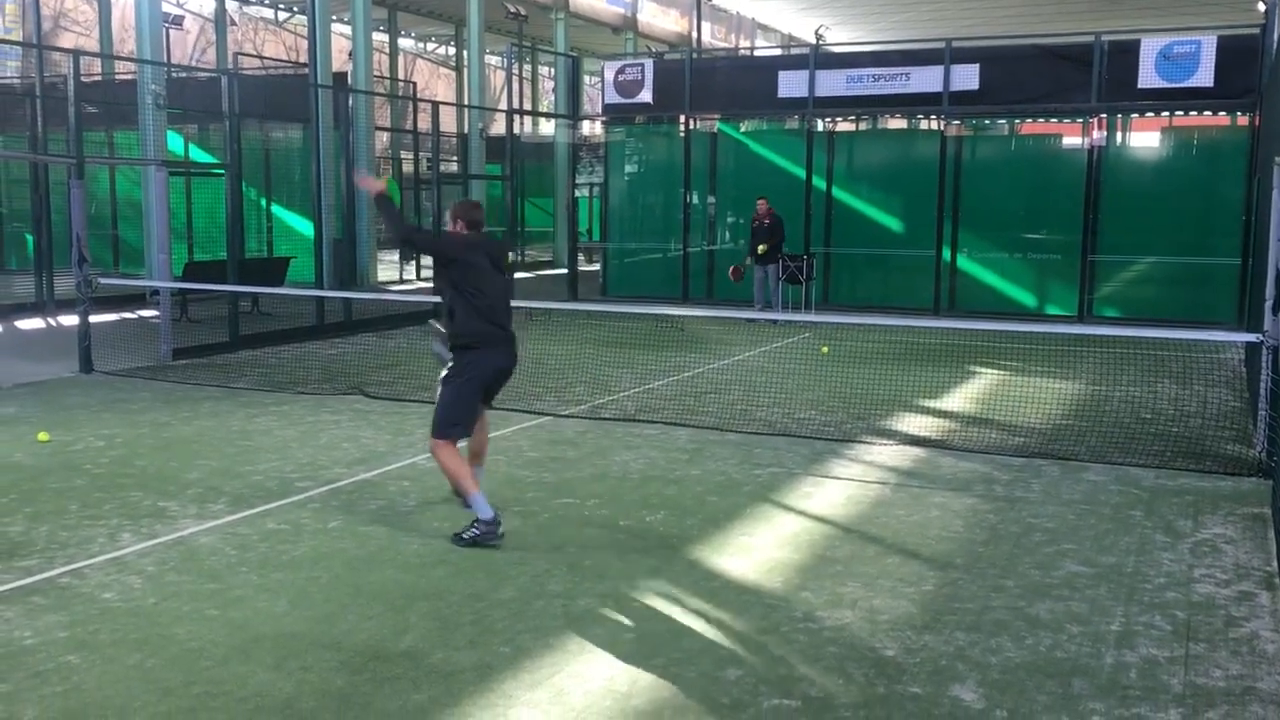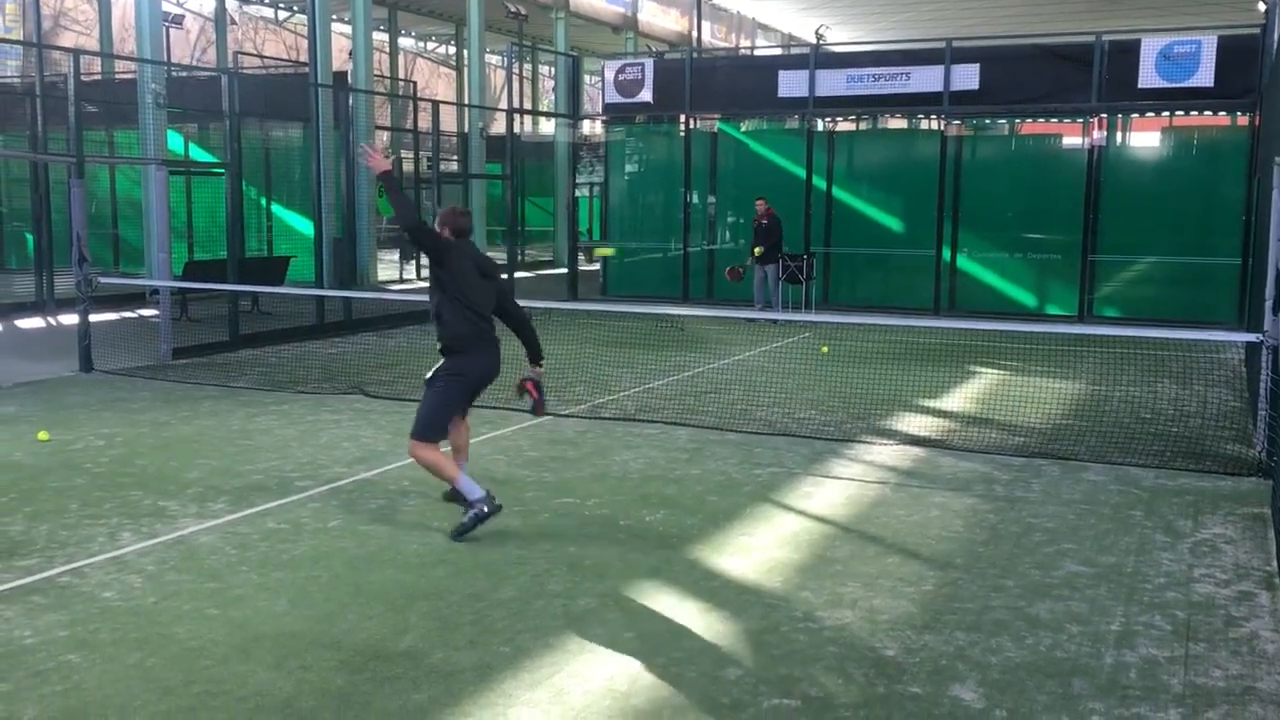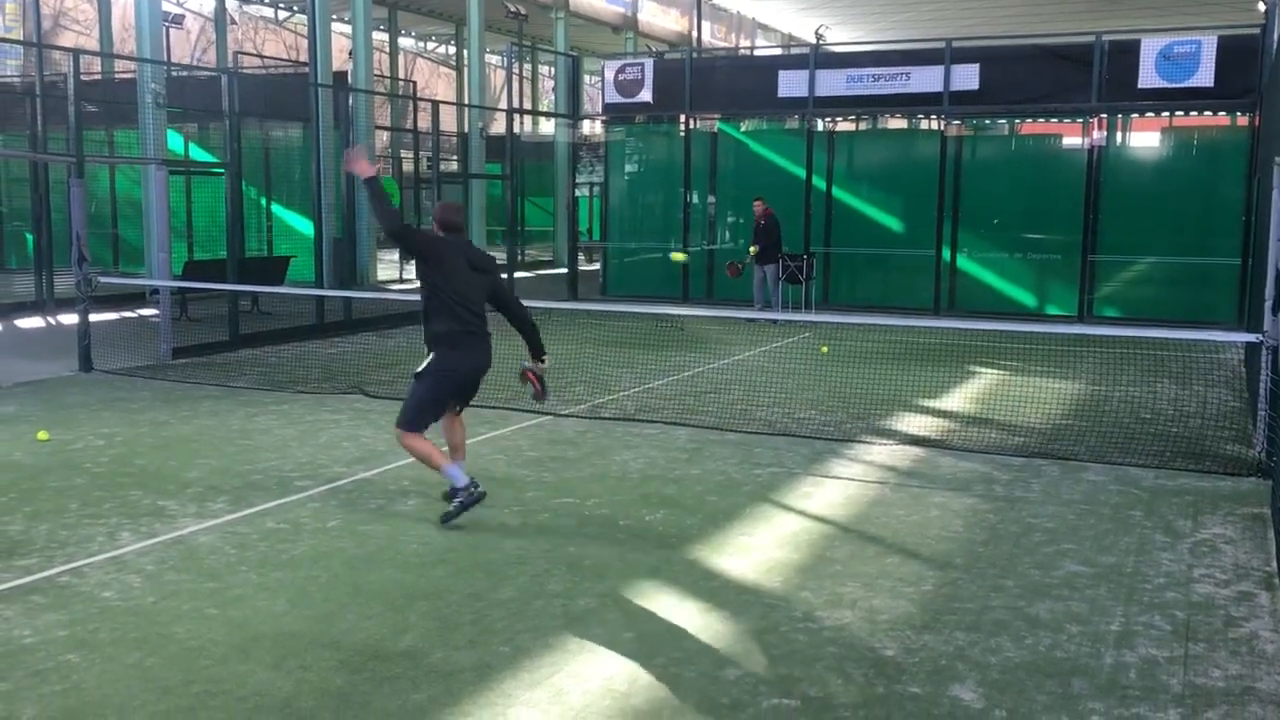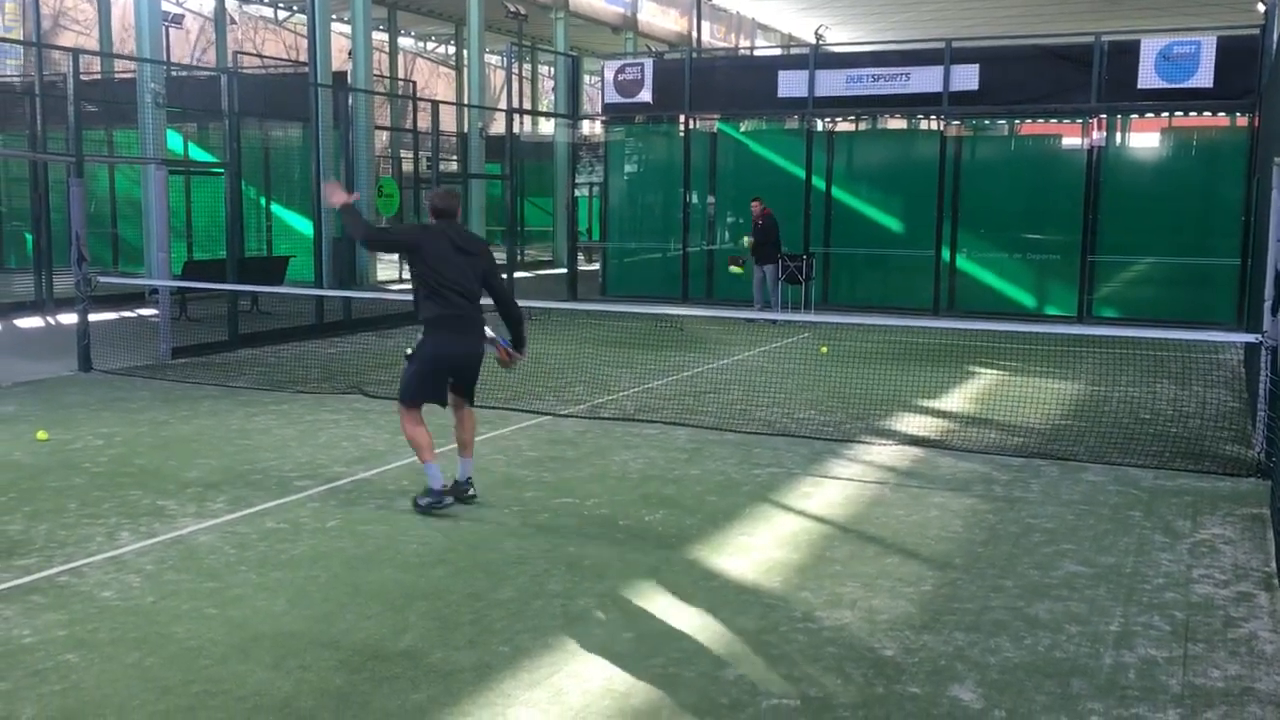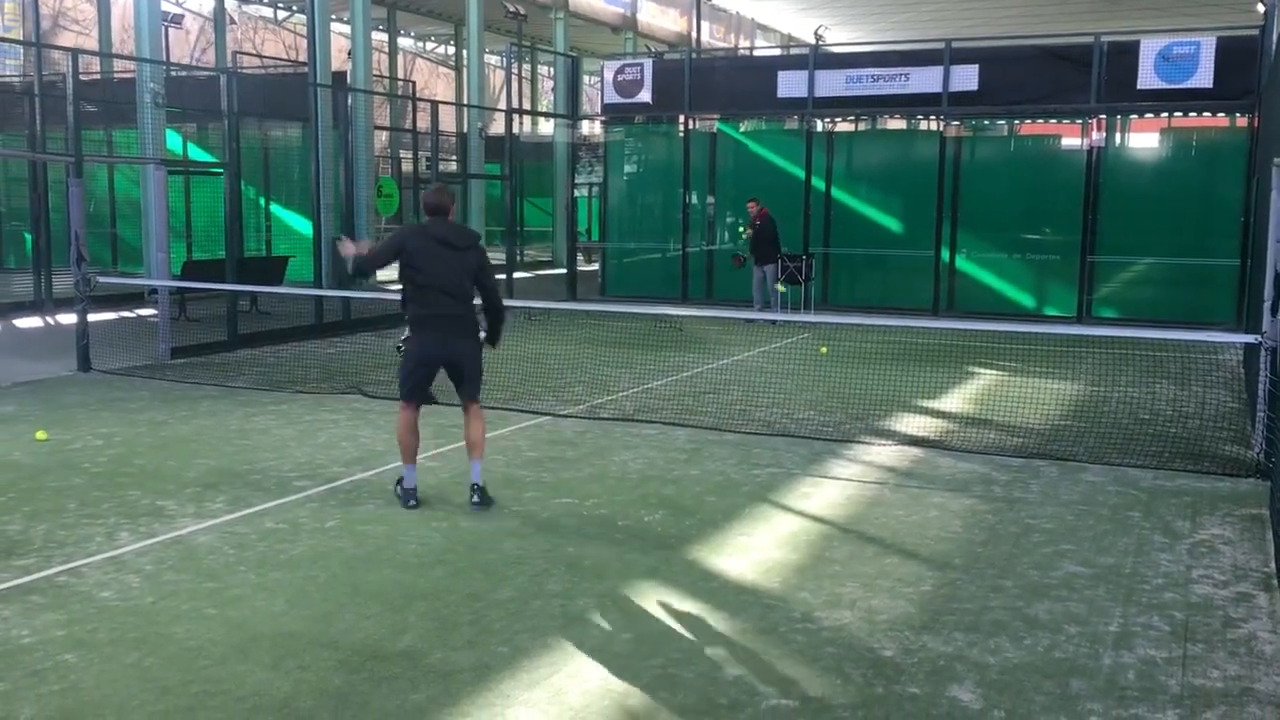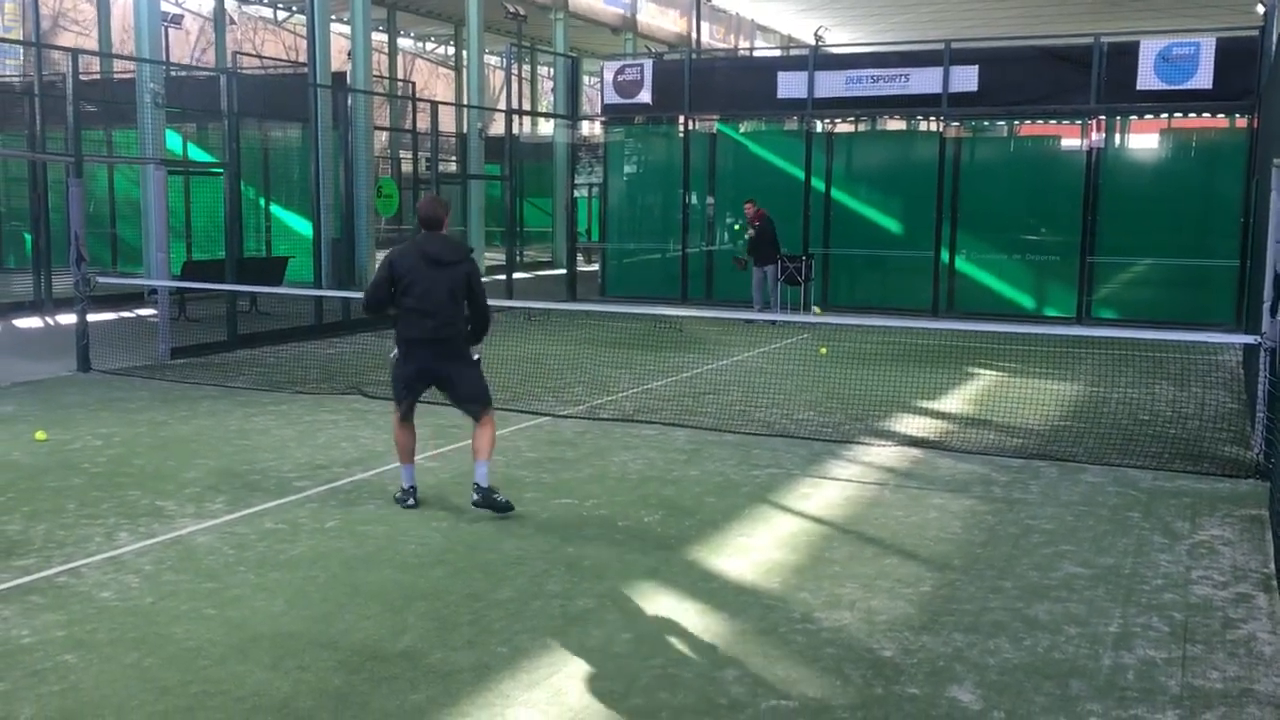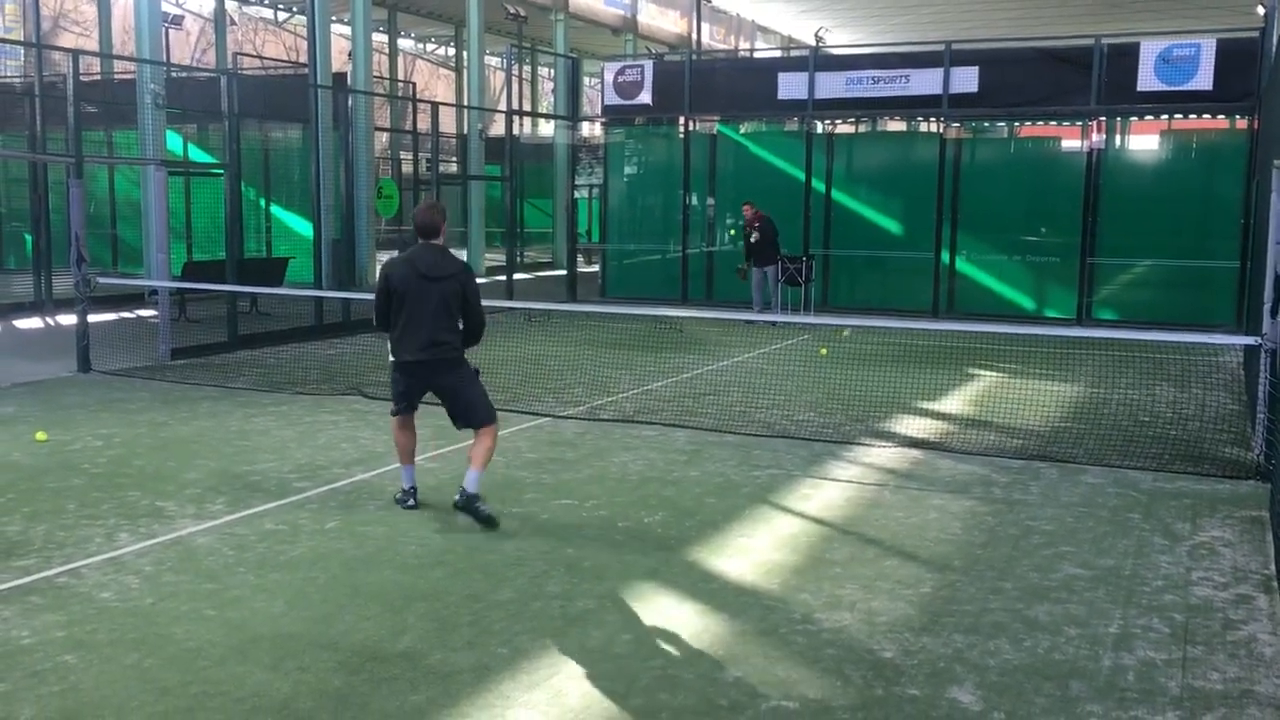
dt=0.1s
person 1, frame 1
left shoulder: (455, 246)
right shoulder: (495, 256)
left elbow: (408, 237)
left wrist: (380, 195)
left hip: (475, 355)
right hip: (504, 353)
left knee: (442, 443)
right knee: (474, 412)
left ankle: (487, 519)
right ankle: (472, 488)
person 1, frame 2
left shoulder: (445, 252)
right shoulder: (487, 268)
left elbow: (411, 222)
right elbow: (516, 316)
left wrist: (387, 174)
right wrist: (535, 358)
left hip: (461, 361)
right hip: (489, 359)
left knee: (421, 446)
right knee: (454, 414)
left ankle: (478, 499)
right ankle: (463, 489)
person 1, frame 3
left shoulder: (434, 249)
right shoulder: (484, 263)
left elbow: (393, 225)
right elbow: (515, 310)
left wrist: (369, 179)
right wrist: (538, 352)
left hip: (449, 354)
right hip: (480, 353)
left knee: (408, 433)
right knee: (451, 412)
left ankle: (464, 485)
right ankle: (459, 481)
person 1, frame 4
left shoulder: (420, 236)
right shoulder: (480, 249)
left elbow: (369, 236)
right elbow: (506, 302)
left wrist: (345, 206)
right wrist: (517, 342)
left hip: (437, 339)
right hip: (472, 340)
left knee: (408, 413)
right knee: (463, 405)
left ankle: (437, 487)
right ankle: (464, 481)
person 1, frame 5
left shoulder: (409, 236)
right shoulder: (473, 244)
left elbow: (363, 268)
right elbow: (493, 299)
left wrist: (354, 254)
right wrist: (492, 337)
left hip: (425, 337)
right hip: (466, 338)
left knee: (409, 408)
right knee: (472, 407)
left ankle: (409, 486)
right ankle: (476, 486)
person 1, frame 6
left shoulder: (398, 256)
right shoulder: (464, 259)
left elbow: (371, 305)
right elbow: (481, 316)
left wrist: (402, 314)
right wrist: (466, 342)
left hip: (410, 353)
right hip: (454, 353)
left knee: (402, 414)
right knee: (485, 418)
left ankle: (407, 489)
right ankle: (482, 486)
person 1, frame 7
left shoulder: (394, 268)
right shoulder: (460, 272)
left elbow: (381, 321)
right elbow: (475, 328)
left hip: (407, 364)
right hip: (450, 365)
left knee: (402, 418)
right knee: (487, 429)
left ankle: (408, 490)
right ankle: (469, 493)
